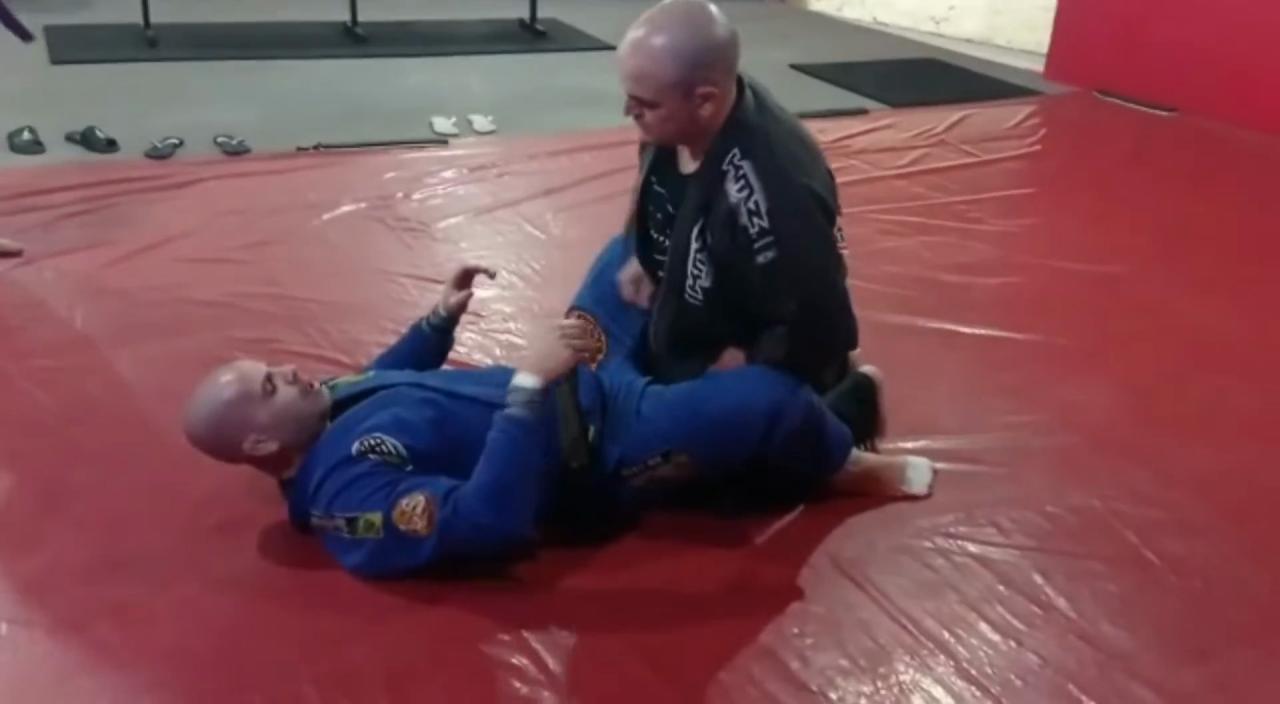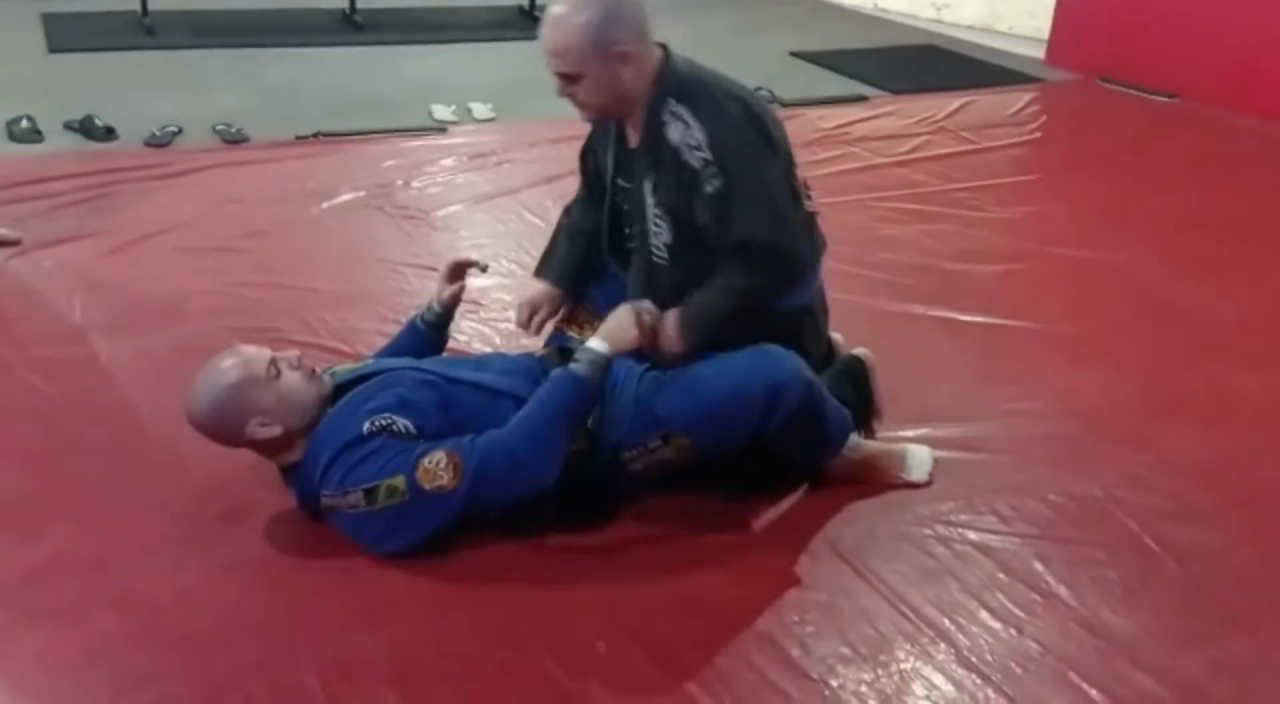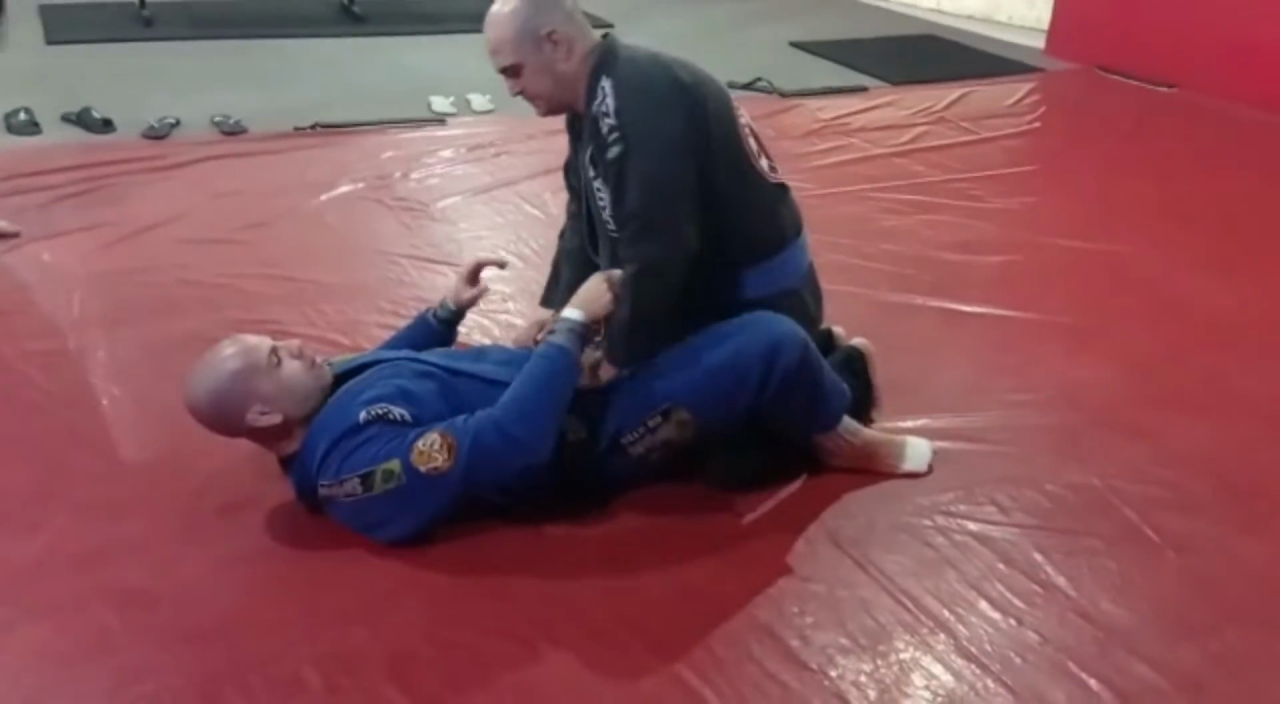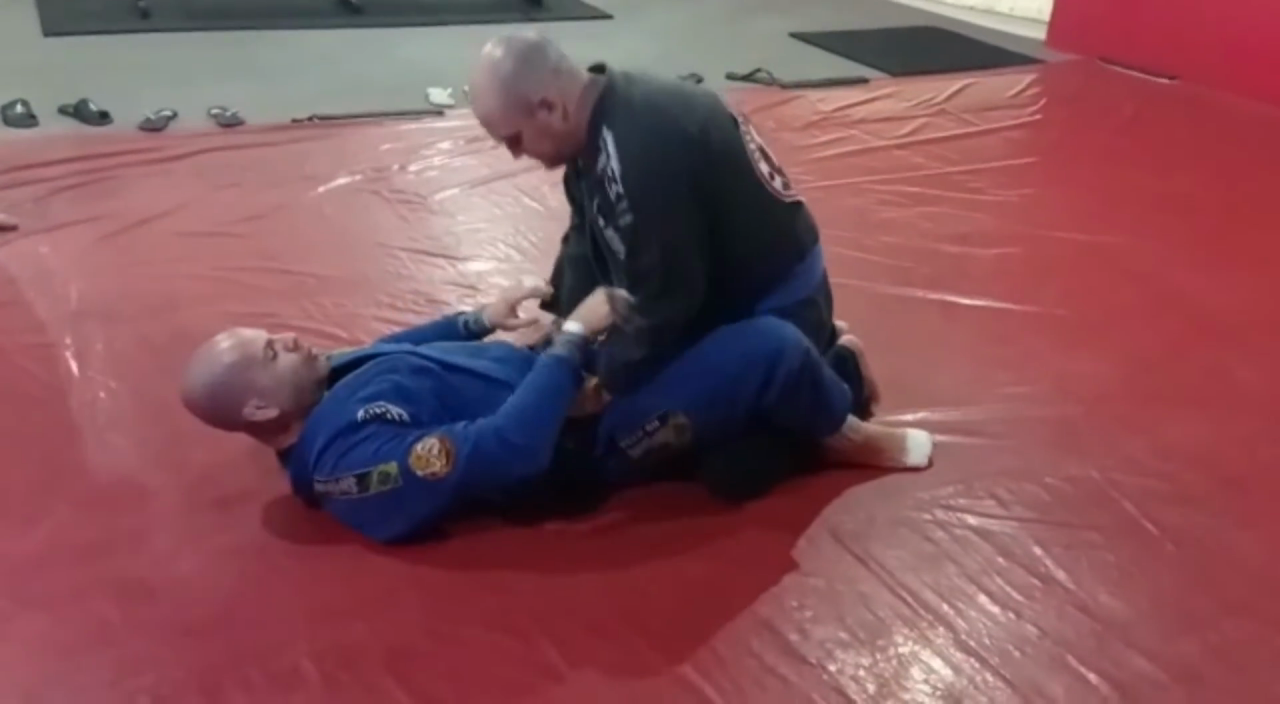
dt=0.4s
person 1, frame 1
left shoulder: (324, 412)
right shoulder: (350, 497)
right elbow: (494, 520)
left wrist: (441, 318)
right wrist: (529, 383)
left hip: (570, 387)
right hip: (597, 449)
left knee: (631, 256)
right knee: (776, 396)
right ankle: (846, 470)
person 1, frame 2
left shoulder: (328, 406)
right shoulder: (360, 474)
right elbow: (518, 464)
left wrist: (436, 311)
right wrist: (600, 350)
left hip: (557, 370)
right hip: (595, 438)
right knee: (776, 377)
right ankle: (847, 456)
person 1, frame 3
left shoulder: (325, 404)
right shoulder: (359, 461)
right elbow: (513, 441)
left wrist: (446, 310)
right wrist: (574, 321)
left hip: (570, 378)
right hip: (592, 436)
right knee: (772, 342)
left ankle: (814, 364)
right ankle: (844, 441)
person 1, frame 4
left shoulder: (324, 390)
right shoulder: (353, 458)
left elbow: (394, 354)
right elbow: (512, 449)
left wrist: (478, 319)
right wrist: (574, 335)
left hip: (564, 381)
right hip: (590, 434)
right knee: (771, 347)
left ankle: (810, 355)
right ankle: (848, 438)
person 2, frame 1
left shoulder: (776, 188)
right shoulder: (680, 124)
left elbow: (821, 325)
left wrist: (750, 365)
right wrist: (642, 258)
left hip: (743, 361)
left ankle: (846, 405)
person 2, frame 2
left shoulder: (708, 129)
right shoulder: (617, 112)
left elbow: (772, 258)
right elbow: (596, 203)
left wrist: (691, 325)
right wrist: (555, 279)
left hip: (759, 321)
person 2, frame 3
left shoulder: (637, 102)
right shoulder: (596, 102)
left elbow: (658, 247)
right elbow: (587, 218)
left wrist: (618, 355)
right wrist: (557, 307)
left hip: (754, 295)
right hip: (700, 284)
person 2, frame 4
left shoulder: (642, 150)
right shoulder: (602, 117)
left elbow: (665, 298)
right elbow: (587, 235)
left wrist: (610, 383)
right wrist: (556, 323)
left hip: (771, 301)
right hip: (716, 285)
left knee: (733, 470)
left ankle: (838, 379)
